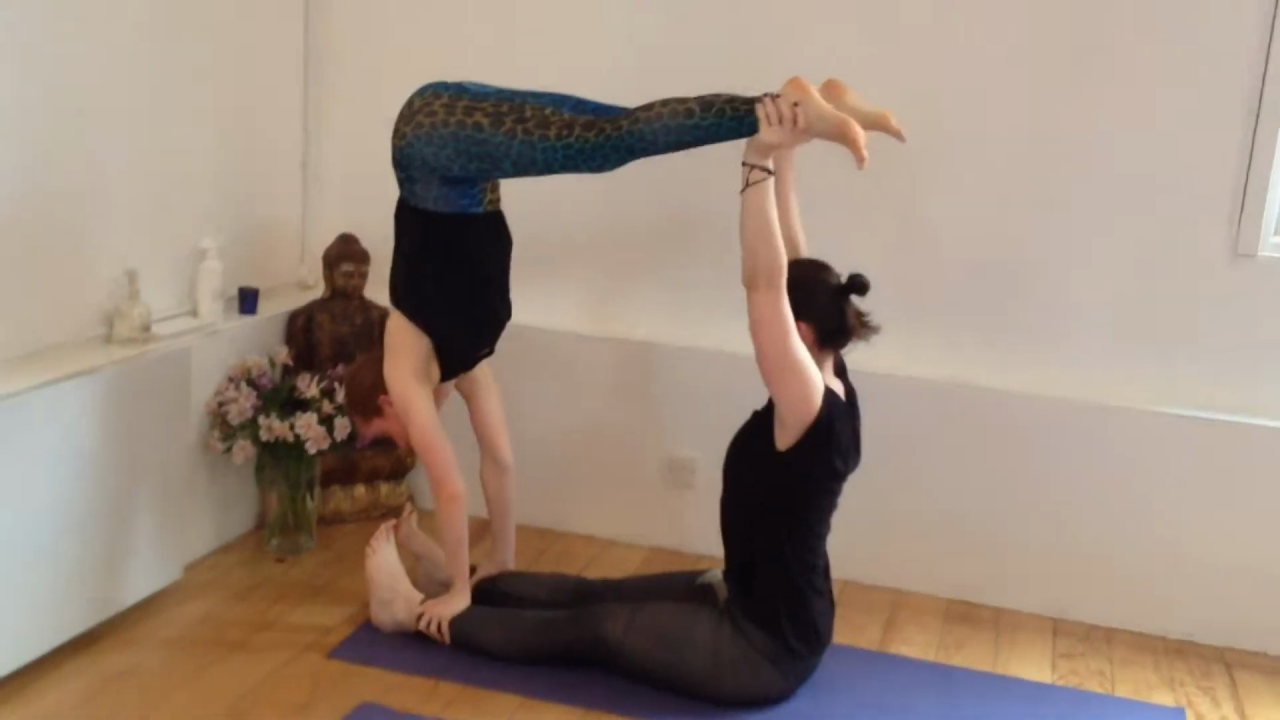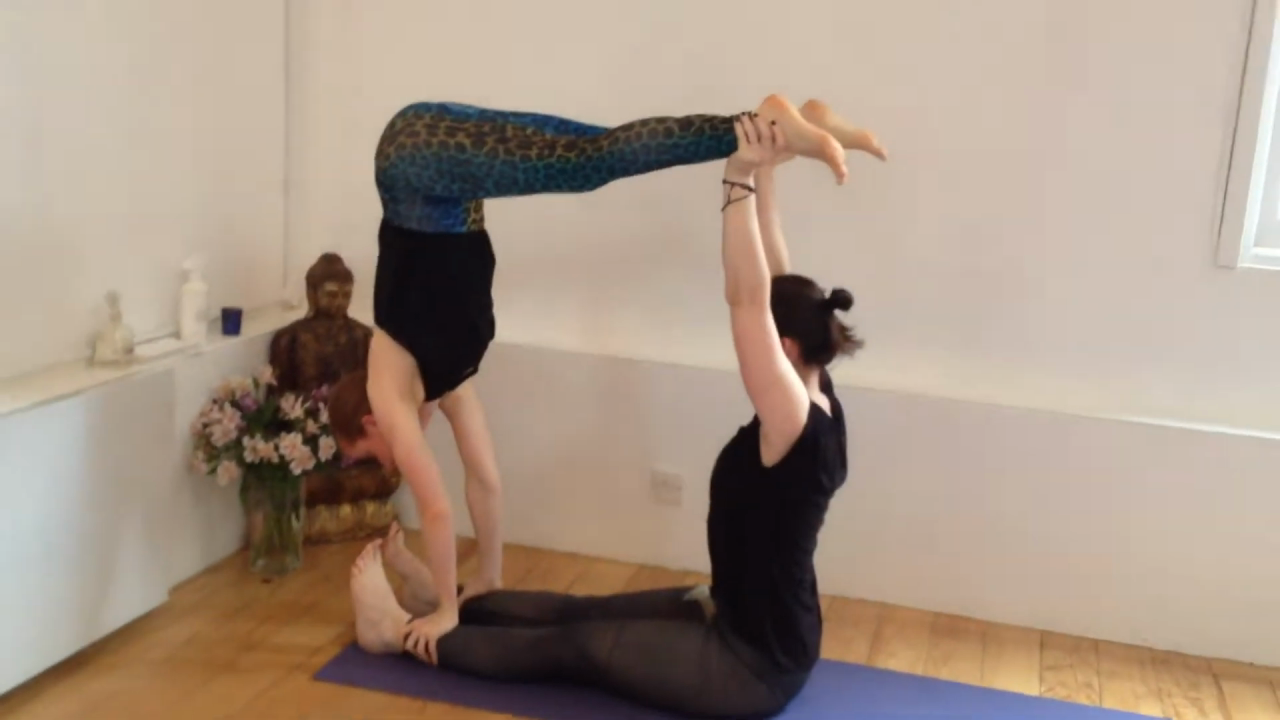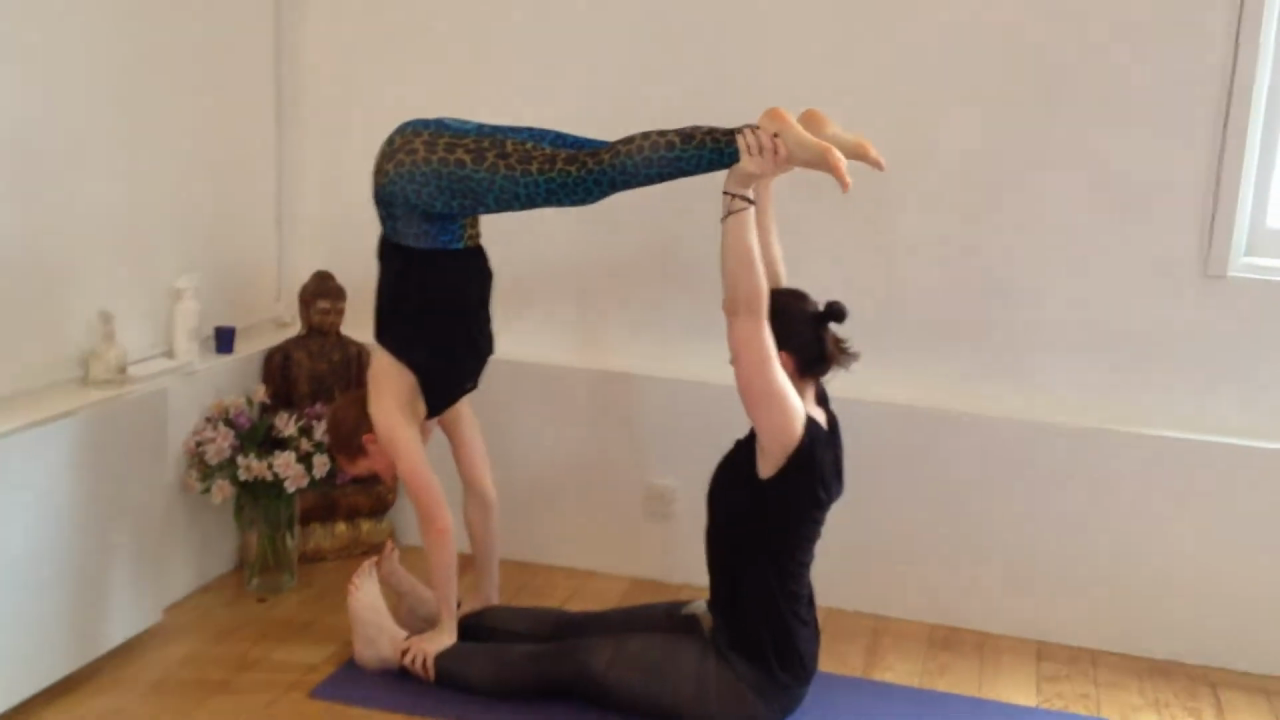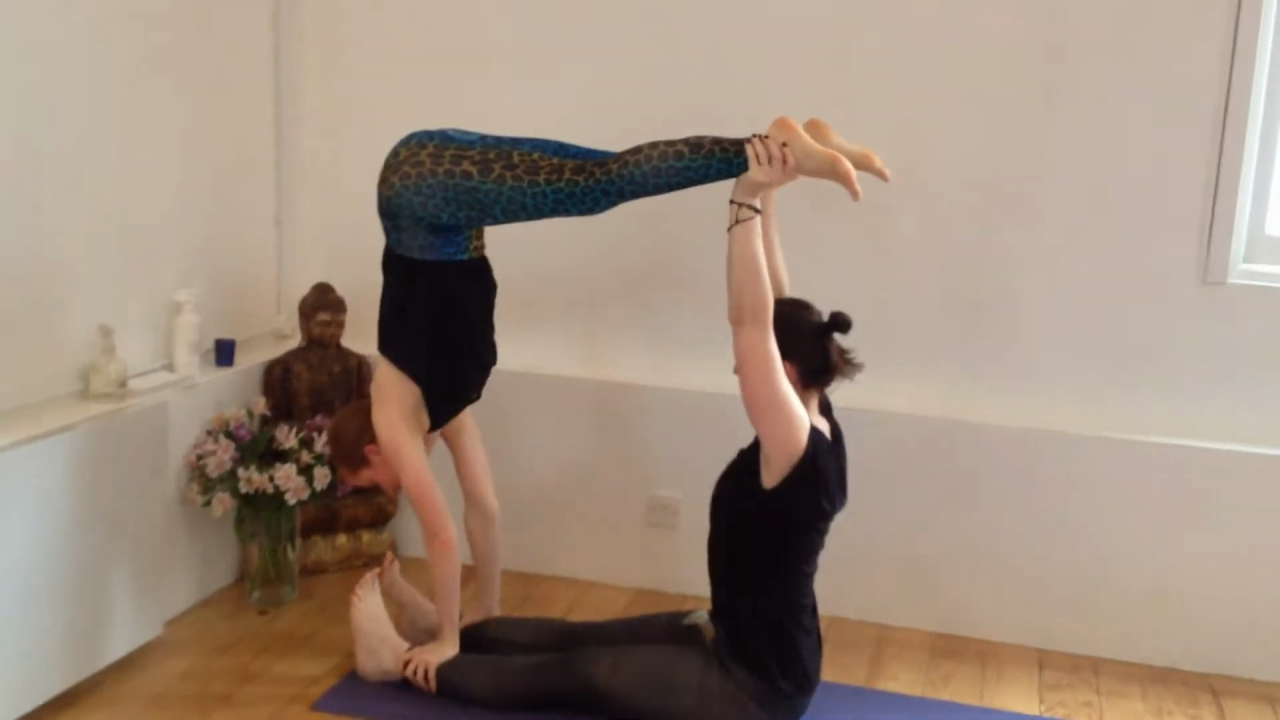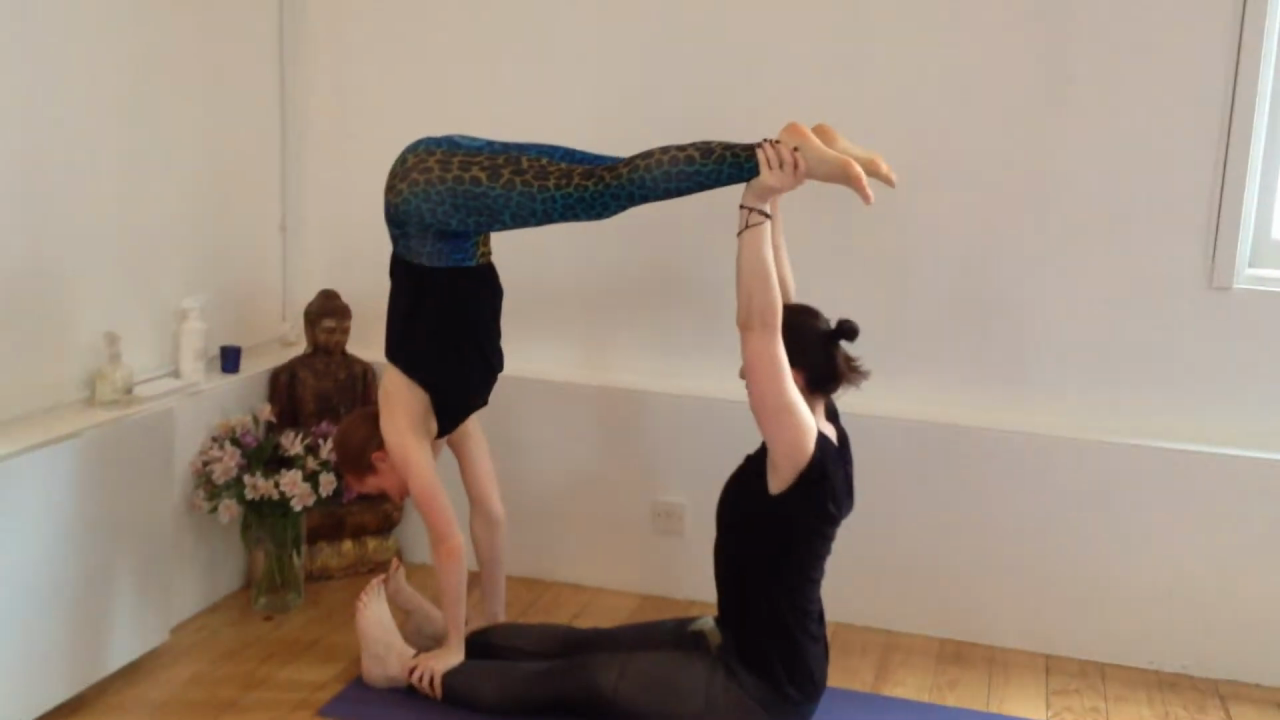
dt=0.2s
person 1, frame 1
left shoulder: (810, 407)
right shoulder: (831, 387)
left elbow: (763, 285)
right elbow: (786, 276)
left wrist: (759, 161)
right wrist: (781, 160)
left hip: (765, 650)
right hip: (759, 606)
left knee: (590, 628)
right knee: (594, 595)
left ankle: (419, 613)
person 1, frame 2
left shoulder: (796, 423)
right shoulder: (817, 405)
left elbow: (749, 301)
right elbow: (771, 288)
left wrist: (740, 181)
right wrist: (762, 177)
left hip: (754, 664)
right hip: (745, 620)
left knee: (577, 646)
right knee: (580, 611)
left ankle: (405, 633)
person 1, frame 3
left shoulder: (792, 436)
right shoulder: (813, 418)
left elbow: (744, 314)
right elbow: (767, 301)
left wrist: (740, 194)
right wrist: (760, 190)
right hip: (741, 634)
left knee: (573, 661)
right knee: (578, 627)
left ankle: (403, 649)
person 1, frame 4
left shoulder: (795, 447)
right shoulder: (815, 426)
left elbow: (752, 323)
right elbow: (771, 313)
left wrist: (746, 202)
right wrist: (762, 201)
right hip: (741, 642)
left knee: (575, 673)
right knee: (579, 638)
left ankle: (403, 661)
person 1, frame 5
left shoulder: (801, 451)
right shoulder: (821, 431)
left elbow: (761, 329)
right elbow: (780, 319)
left wrist: (756, 207)
right wrist: (768, 208)
right hip: (749, 648)
right knee: (586, 644)
left ankle: (410, 665)
right ankle: (446, 636)
person 2, frame 1
left shoulder: (404, 375)
right shoulder: (453, 355)
left elbow: (450, 490)
right elbow: (500, 460)
left wrist: (459, 591)
right wrist: (501, 562)
left knee: (610, 141)
person 2, frame 2
left shoulder: (388, 396)
right shoulder: (436, 374)
left elbow: (435, 507)
right elbow: (486, 480)
left wrist: (446, 611)
right wrist: (488, 580)
left knee: (592, 159)
person 2, frame 3
left shoulder: (390, 412)
right shoulder: (435, 391)
left elbow: (438, 524)
right elbow: (483, 495)
left wrist: (446, 627)
right wrist: (485, 597)
left knee: (593, 176)
person 2, frame 4
left shoulder: (394, 422)
right shoulder: (434, 403)
left elbow: (441, 536)
right elbow: (484, 507)
left wrist: (448, 639)
right wrist: (486, 610)
left knee: (599, 185)
person 2, frame 5
left shoulder: (402, 428)
right shoulder: (441, 408)
left elbow: (449, 543)
right elbow: (490, 513)
left wrist: (453, 645)
right wrist: (492, 614)
left knee: (607, 187)
